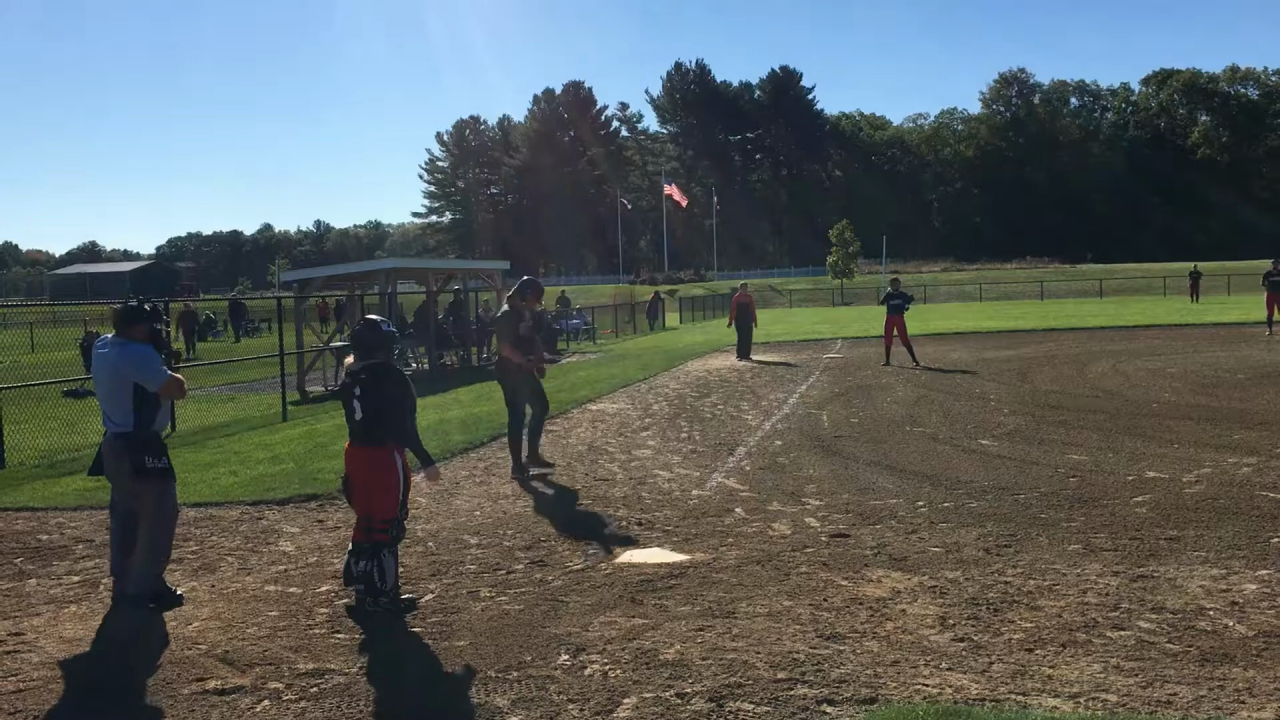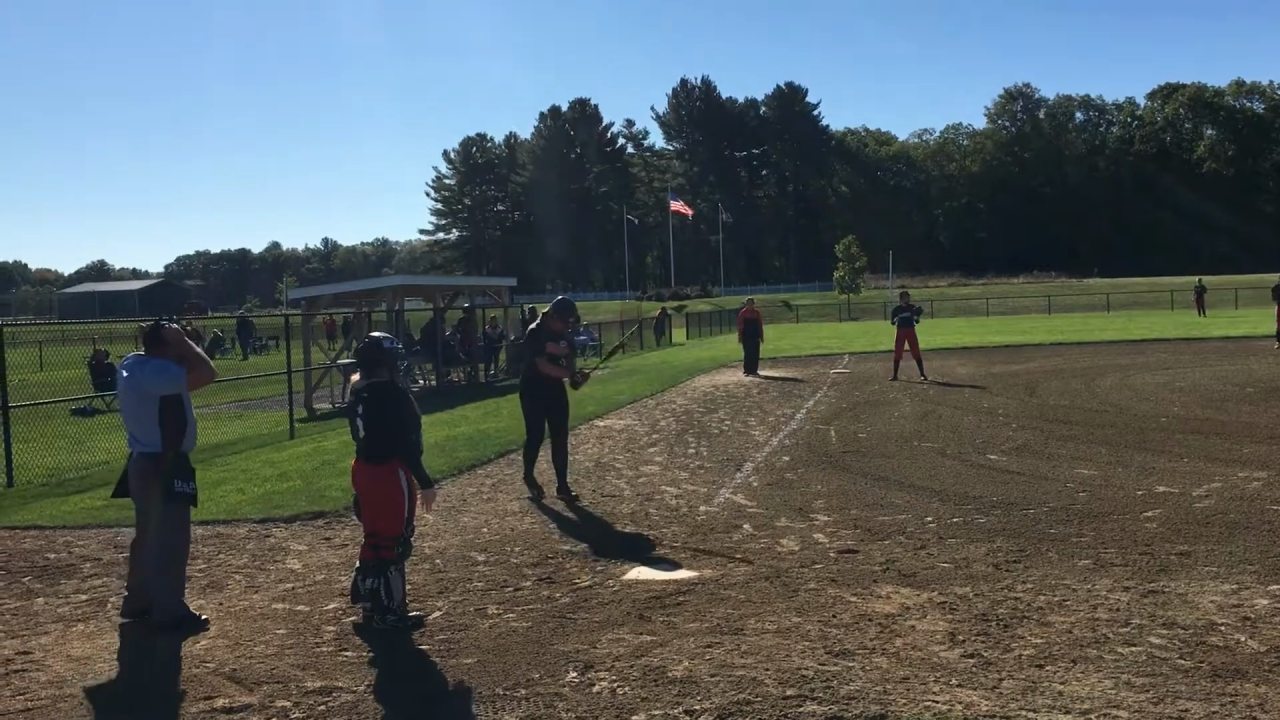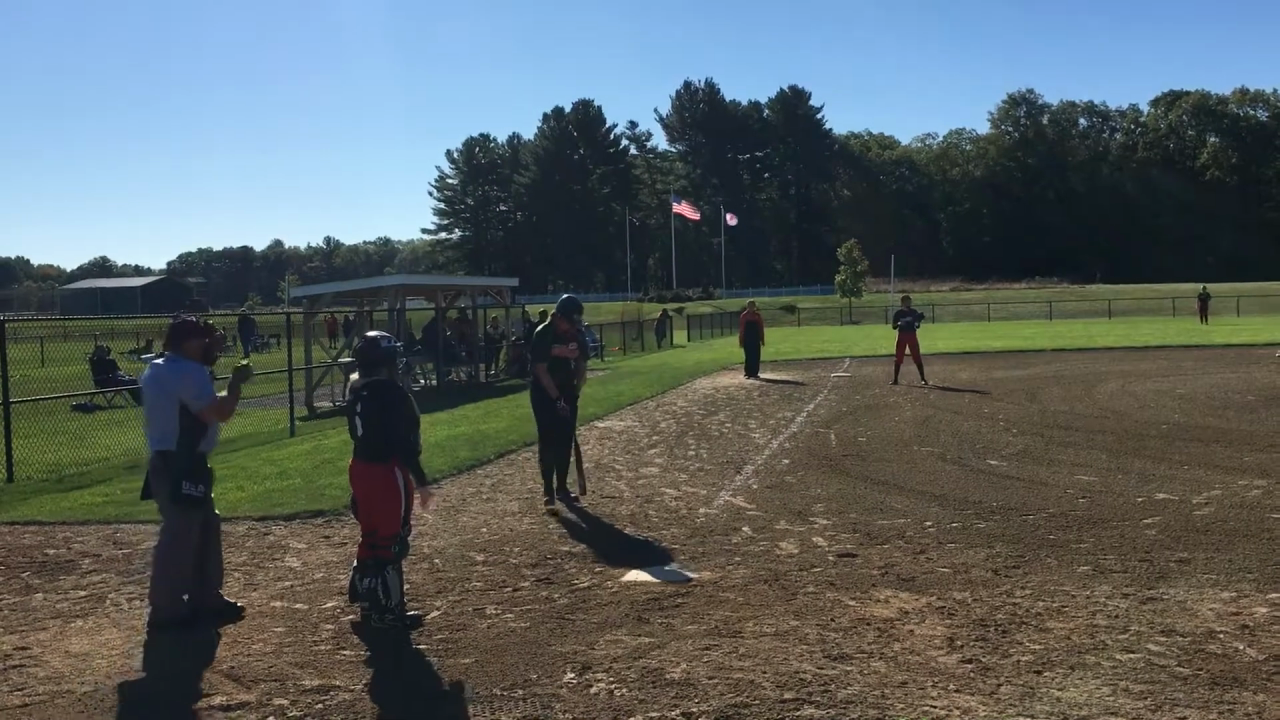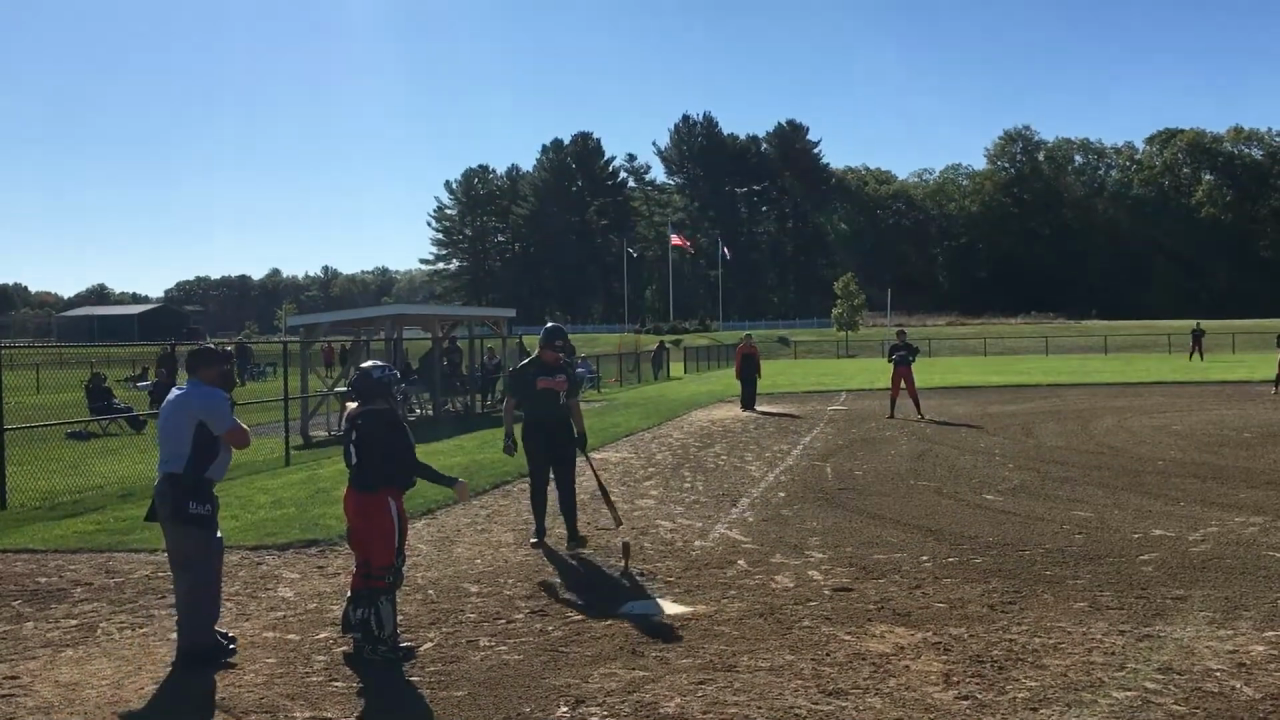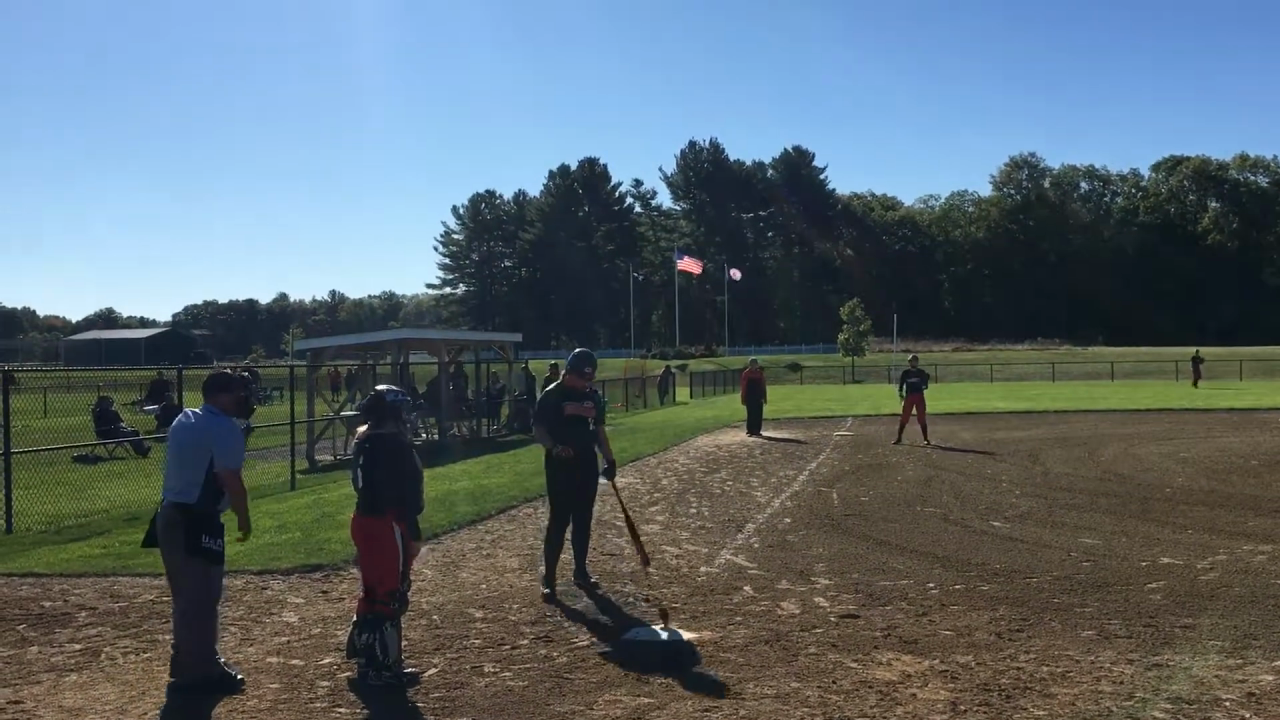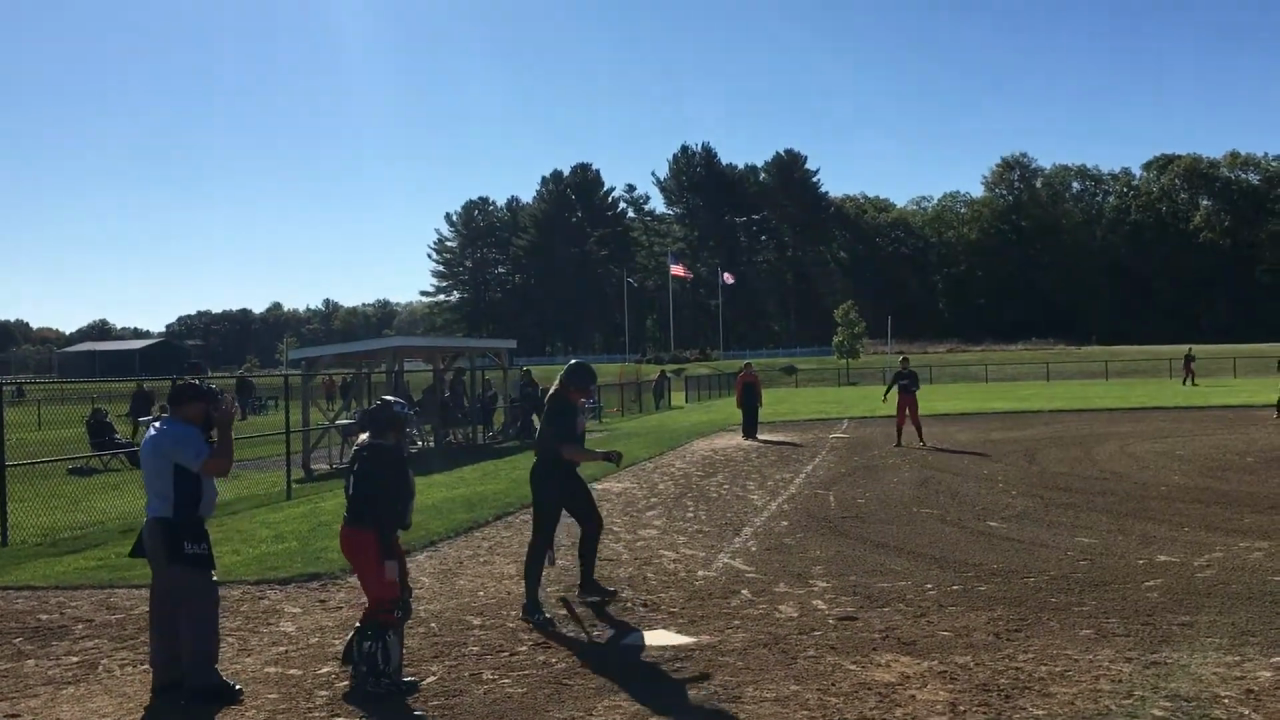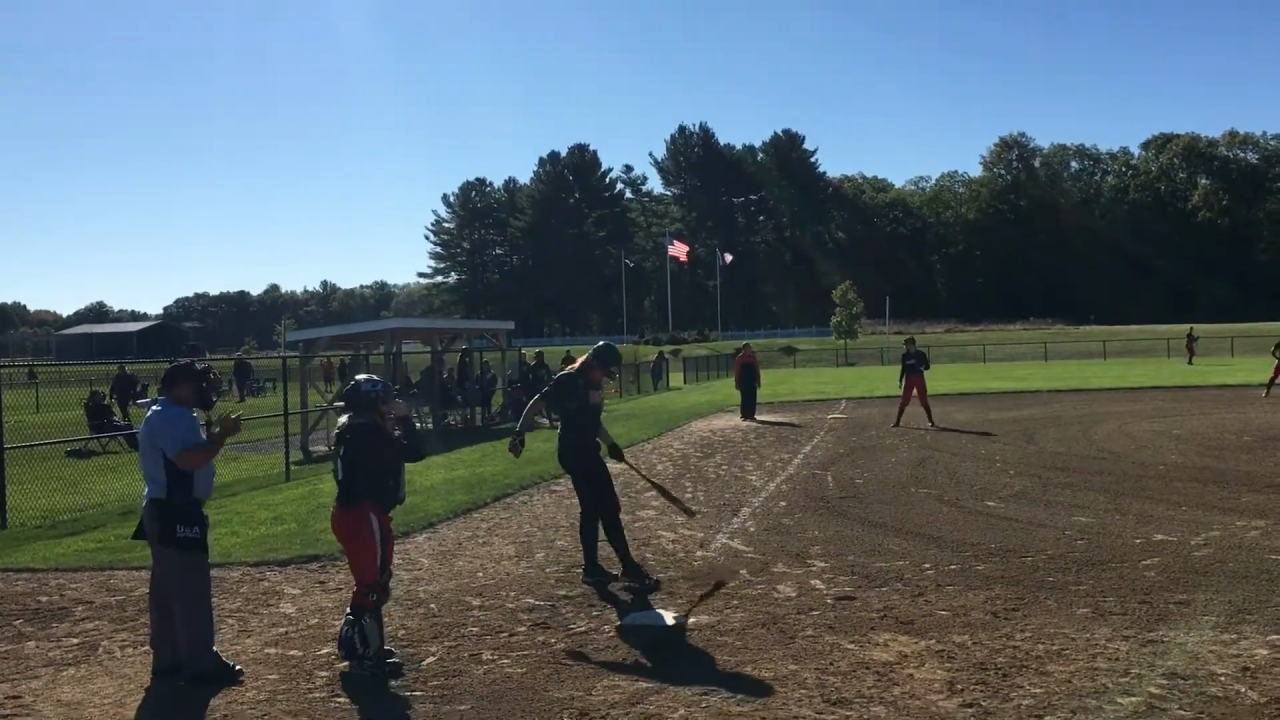
dt=0.7s
person 1, frame 1
left shoulder: (103, 347)
right shoulder: (138, 354)
right elbow: (178, 389)
right wrist: (168, 373)
left hip: (116, 444)
right hip: (140, 447)
left knee: (125, 517)
right knee: (160, 514)
left ankle: (126, 585)
right ankle: (147, 586)
person 1, frame 2
left shoulder: (132, 366)
right shoulder: (157, 372)
right elbow: (206, 374)
left wrist: (167, 342)
right wrist: (182, 341)
left hip: (144, 463)
right hip: (164, 467)
left knee: (149, 535)
right knee: (171, 539)
left ankle: (139, 600)
right ankle: (170, 611)
person 1, frame 3
left shoulder: (157, 368)
right shoulder: (188, 372)
right elbow: (217, 412)
left wrist: (210, 352)
right wrist: (236, 382)
left hip: (170, 463)
right hip: (181, 468)
left knee: (205, 529)
right knee: (178, 538)
left ankle: (206, 599)
right ankle: (167, 610)
person 1, frame 4
left shoulder: (178, 397)
right shoulder: (209, 397)
right elbow: (241, 440)
right wrist: (232, 421)
left hip: (175, 490)
right hip: (190, 494)
left knee: (188, 565)
right knee: (203, 565)
left ankle: (198, 634)
right ankle: (196, 642)
person 1, frame 5
left shoulder: (184, 419)
right shoulder: (225, 428)
right elbow: (231, 484)
right wrist: (244, 520)
left hip: (171, 516)
right hip: (197, 523)
left knee: (187, 595)
right knee: (202, 598)
left ankle: (186, 662)
right ankle: (203, 673)
person 1, frame 6
left shoulder: (159, 431)
right shoulder: (182, 434)
left elbow: (198, 466)
right elbow: (218, 467)
left wrist: (217, 426)
right wrist: (225, 425)
left hip: (160, 528)
right hip: (180, 532)
left knee: (166, 605)
right knee: (199, 602)
left ankle: (168, 677)
right ankle: (201, 681)
person 1, frame 7
left shoulder: (166, 415)
right shoulder: (173, 416)
left elbow: (188, 458)
right elbow: (191, 460)
left wrist: (215, 433)
right wrist: (222, 433)
left hip: (165, 512)
right hip: (176, 515)
left knee: (166, 587)
right knee: (191, 588)
left ankle: (168, 659)
right ankle: (201, 664)
person 2, frame 1
left shoulder: (350, 377)
right shoulder: (390, 377)
left elbow: (353, 419)
right elbow: (402, 426)
right wrist: (426, 461)
left hip: (357, 453)
right hip: (384, 456)
left knee: (366, 521)
right knee: (387, 524)
left ankle: (363, 588)
right ankle: (382, 594)
person 2, frame 2
left shoulder: (358, 393)
right shoulder: (393, 394)
left elbow: (361, 436)
right elbow: (405, 444)
right wrist: (424, 482)
left hip: (365, 470)
right hip: (390, 473)
left knee: (374, 538)
right knee: (394, 542)
left ankle: (371, 604)
right ankle: (390, 611)
person 2, frame 3
left shoulder: (357, 390)
right shoulder: (392, 393)
left elbow: (360, 432)
right elbow: (403, 441)
right wrist: (421, 480)
left hip: (362, 467)
right hip: (387, 472)
left knee: (372, 537)
right knee: (391, 540)
left ankle: (369, 602)
right ankle: (387, 609)
person 2, frame 4
left shoulder: (354, 418)
right shoulder: (386, 421)
right elbow: (409, 465)
right wrist: (451, 482)
left hip: (357, 497)
right hip: (382, 500)
left knee: (366, 566)
right knee: (386, 569)
left ankle: (362, 632)
right ankle: (381, 640)
person 2, frame 5
left shoulder: (365, 441)
right shoulder: (393, 445)
right elbow: (403, 495)
right wrist: (415, 535)
left hip: (365, 521)
right hip: (386, 525)
left knee: (373, 593)
right knee: (391, 597)
left ankle: (367, 660)
right ankle: (383, 667)
person 2, frame 6
left shoulder: (365, 450)
right shoulder: (388, 457)
right elbow: (384, 510)
right wrist: (390, 555)
left hip: (355, 533)
right hip: (370, 538)
left knee: (380, 602)
right knee: (393, 606)
left ankle: (363, 668)
right ankle: (382, 677)
person 2, frame 7
left shoulder: (349, 430)
right shoulder: (370, 433)
left elbow: (388, 454)
right elbow: (415, 453)
left wrist: (392, 422)
right wrist: (404, 418)
left hip: (348, 513)
right hip: (366, 517)
left knee: (368, 584)
right knee: (373, 588)
left ankle: (361, 647)
right ankle: (365, 657)
person 3, frame 1
left shoulder: (526, 314)
right shoulder: (505, 317)
left elbow: (533, 337)
right elbow: (505, 350)
left wrist: (539, 358)
right wrist: (528, 363)
left hip: (524, 369)
right hip: (510, 372)
left knee: (541, 406)
right knee: (516, 416)
left ankle: (532, 455)
right ankle: (517, 466)
person 3, frame 2
left shoulder: (564, 334)
right shoulder: (535, 333)
left elbow: (568, 360)
right elbow: (543, 366)
left wrist: (574, 377)
right wrist: (571, 375)
left hip: (555, 388)
right hip: (533, 389)
left knee: (560, 437)
right knee: (535, 435)
left ankle: (562, 486)
right ankle: (529, 477)
person 3, frame 3
left shoulder: (577, 336)
right shoulder: (542, 335)
left elbow: (581, 367)
right elbow: (541, 371)
left wrist: (574, 394)
right wrist: (557, 398)
left hip: (567, 392)
right hip: (545, 394)
left knee: (565, 441)
right knee: (547, 440)
left ankle: (561, 487)
right ankle: (548, 489)
person 3, frame 4
left shoulder: (567, 368)
right shoulder: (525, 370)
left elbow: (573, 403)
right elbow: (510, 404)
left wrist: (581, 433)
right wrist: (509, 435)
left hip: (563, 431)
right hip: (535, 433)
left knee: (566, 483)
right knee: (539, 483)
left ankle: (572, 534)
right ankle: (539, 529)
person 3, frame 5
left shoulder: (592, 395)
right shoulder: (552, 395)
left elbow: (598, 430)
right elbow: (538, 430)
left wrist: (609, 458)
right wrist: (553, 448)
left hip: (587, 463)
right hip: (560, 464)
left knee: (583, 519)
right knee: (559, 520)
left ankle: (580, 571)
right ankle: (549, 579)
person 3, frame 6
left shoulder: (569, 405)
right shoulder: (559, 409)
right elbow: (569, 451)
right wrist: (604, 456)
left hip: (566, 475)
right hip: (548, 477)
left knee: (593, 524)
right knee: (543, 540)
left ankle: (587, 584)
right ankle: (531, 605)
person 3, frame 7
left shoulder: (594, 384)
right shoulder: (569, 380)
right elbow: (537, 404)
left wrist: (611, 443)
right wrist: (520, 434)
left hip: (588, 449)
right hip: (574, 451)
left knee: (593, 507)
right knee: (607, 505)
left ankle: (591, 568)
right ankle: (629, 569)
